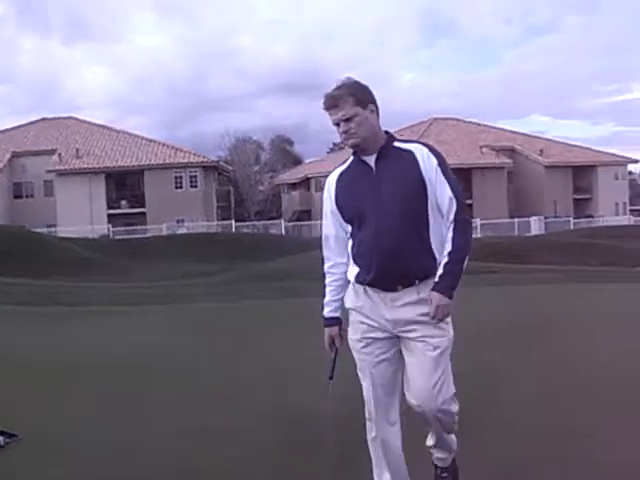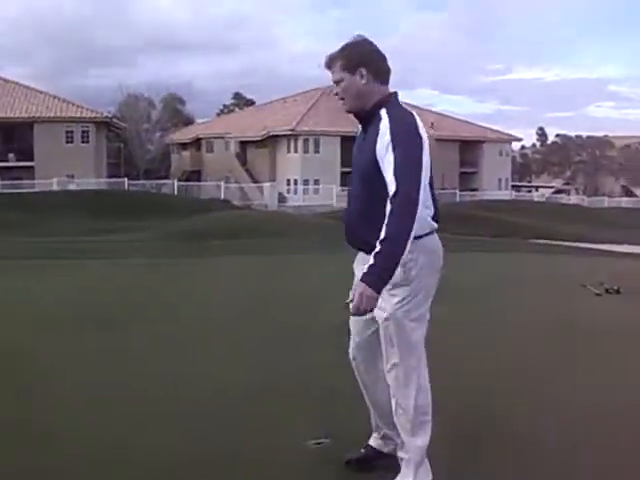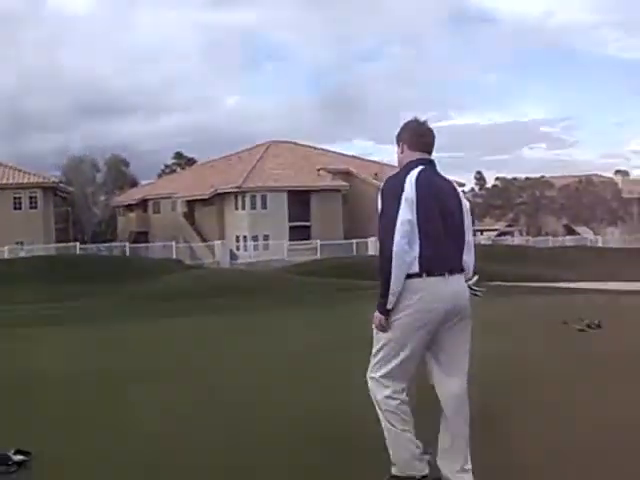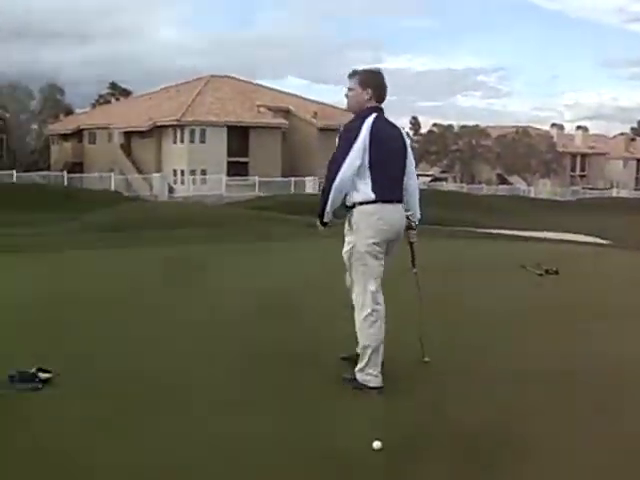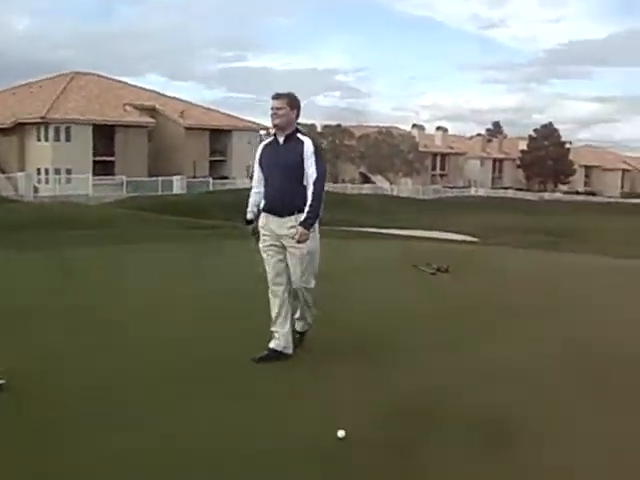
dt=0.7s
person 1, frame 1
left shoulder: (421, 158)
right shoulder: (337, 182)
left elbow: (458, 221)
right elbow: (335, 253)
left wrist: (445, 286)
right wrist: (332, 313)
left hip: (423, 299)
right hip: (367, 304)
left knee: (431, 397)
right knee: (379, 408)
person 1, frame 2
left shoulder: (399, 125)
right shoulder: (369, 127)
left elbow: (406, 205)
left wrist: (376, 278)
left hip: (403, 263)
right hip: (372, 260)
left knee: (403, 368)
right knee: (363, 353)
right ankle: (386, 440)
person 1, frame 3
left shoulder: (399, 182)
right shoulder: (451, 189)
left elbow: (395, 245)
right elbow: (467, 247)
left wrist: (385, 303)
left hip: (417, 291)
right hip: (456, 290)
left knee: (384, 380)
right knee: (453, 383)
person 1, frame 4
left shoulder: (357, 128)
right shoulder: (397, 132)
left elbow: (338, 176)
right elbow: (410, 179)
left wrist: (323, 215)
right wrist: (413, 220)
left hip: (368, 216)
right hip: (395, 215)
left knee: (366, 296)
right knee: (365, 288)
left ankle: (368, 375)
right ankle: (369, 353)
person 1, frame 5
left shoulder: (307, 146)
right shoulder: (264, 148)
left elbow: (316, 186)
left wrist: (308, 223)
right wrist: (250, 216)
left hip: (299, 223)
right hip: (269, 224)
left knee: (301, 283)
right knee: (276, 283)
left ankle: (302, 323)
right ankle: (281, 343)
